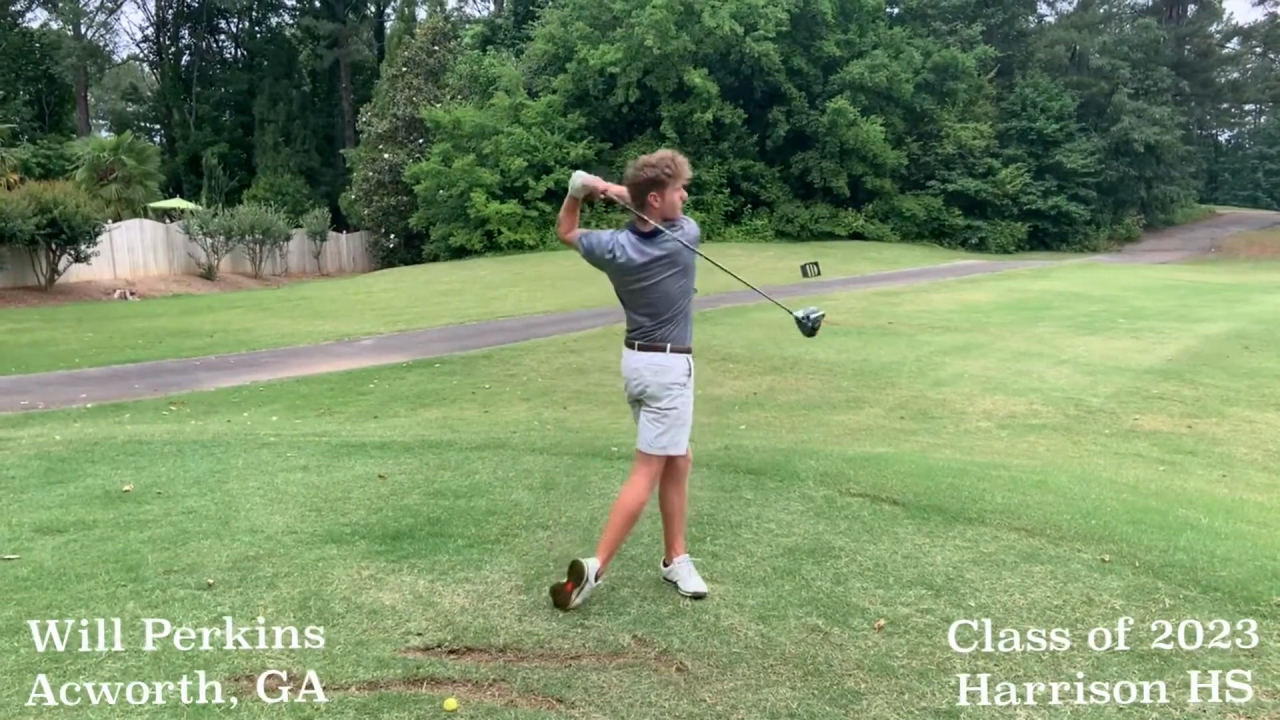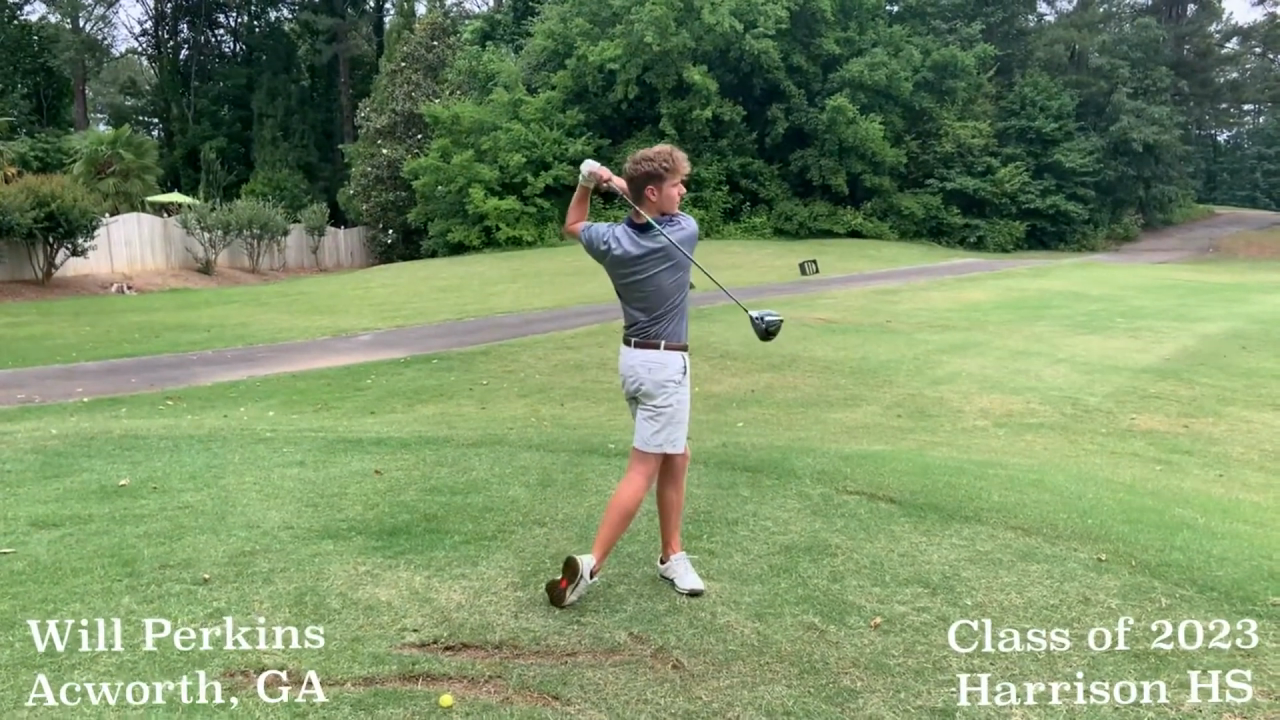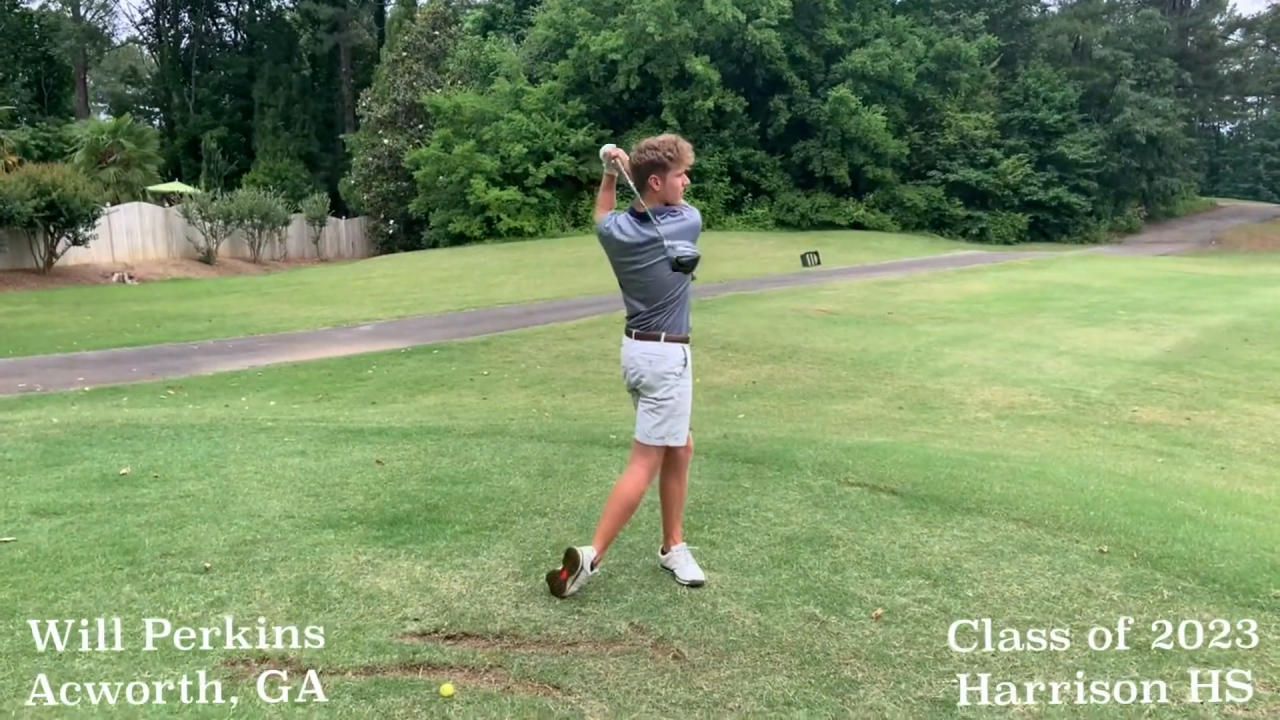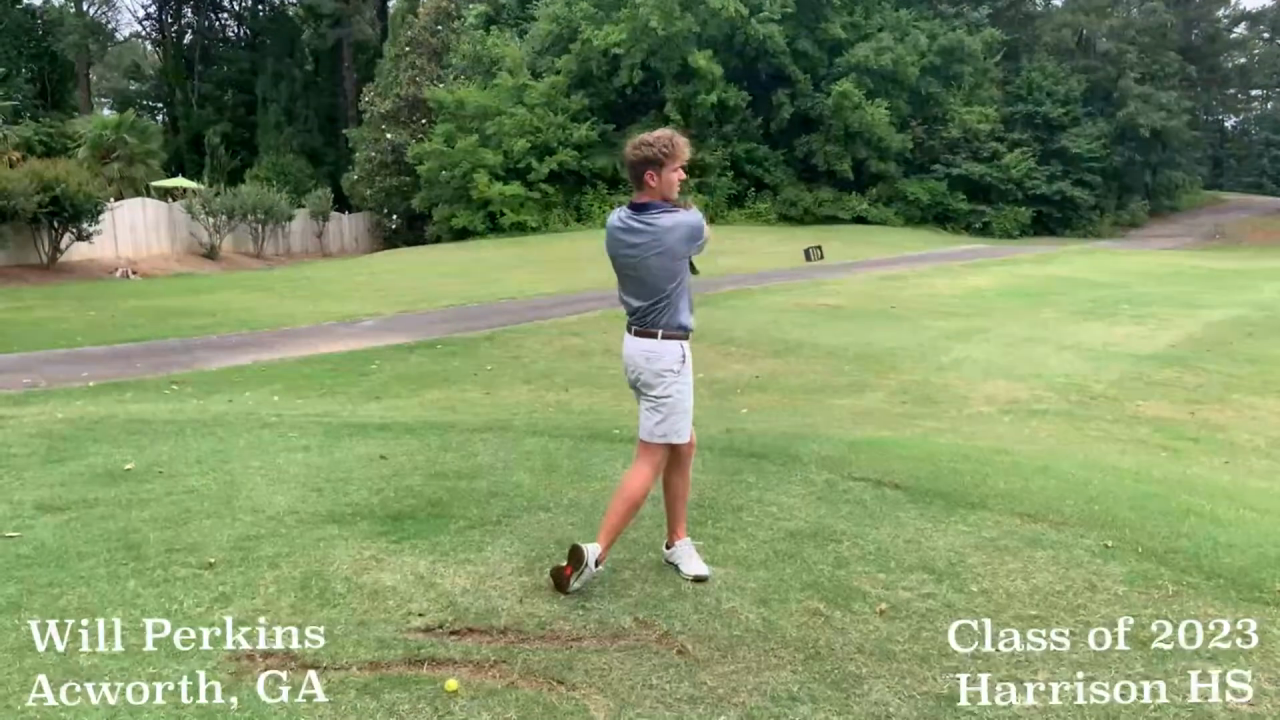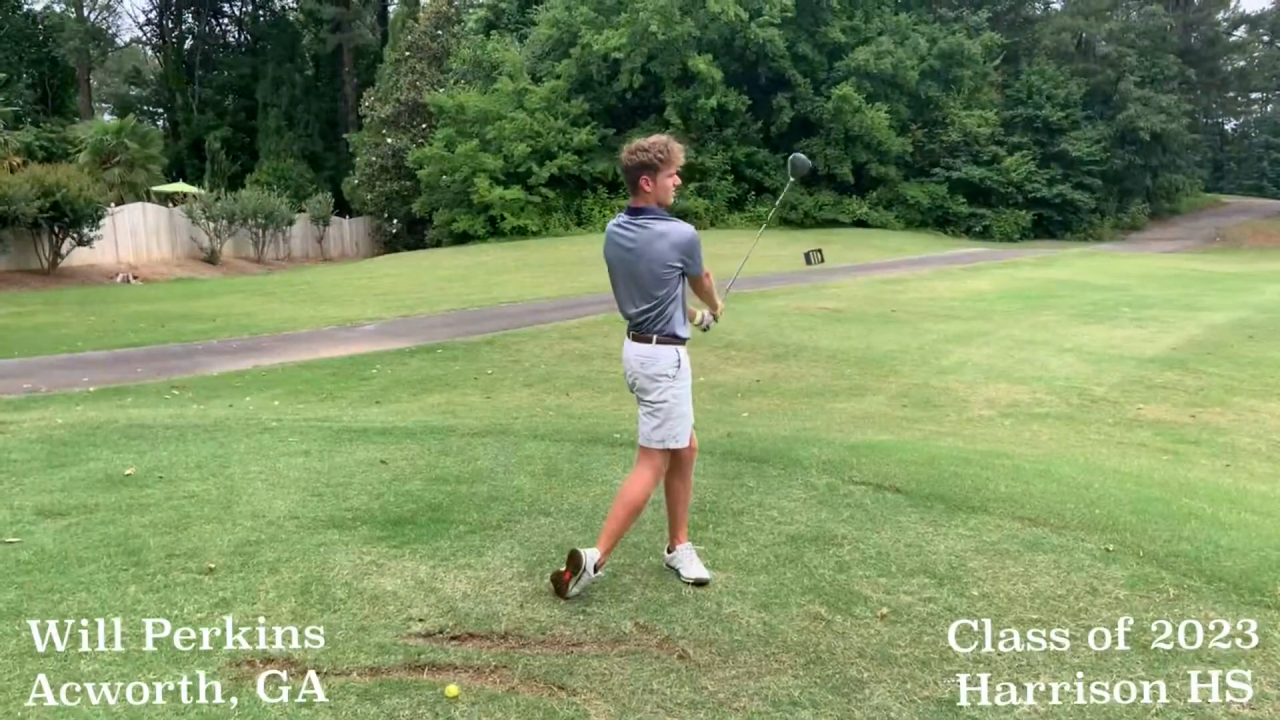
dt=0.5s
person 1, frame 1
left shoulder: (612, 248)
right shoulder: (685, 235)
left elbow: (566, 232)
right elbow: (655, 207)
left wrist: (577, 191)
right wrist: (610, 189)
left hip: (636, 361)
right hip: (668, 366)
left knee: (678, 462)
right knee: (647, 472)
left ankle: (676, 558)
right ankle: (594, 567)
person 1, frame 2
left shoulder: (609, 241)
right shoulder: (684, 233)
left elbow: (573, 225)
right elbow: (670, 215)
left wrist: (586, 183)
right wrist: (618, 183)
left hip: (633, 357)
right hip: (664, 363)
left knee: (676, 458)
right knee: (643, 470)
left ankle: (672, 555)
right ankle: (589, 565)
person 1, frame 3
left shoulder: (614, 230)
right shoulder: (687, 224)
right elbow: (677, 207)
left wrist: (610, 170)
right wrist: (632, 165)
left hip: (636, 348)
right hip: (666, 355)
left knee: (679, 449)
right knee: (645, 463)
left ankle: (673, 546)
right ankle: (590, 556)
person 1, frame 4
left shoulder: (615, 224)
right shoulder: (684, 225)
left hip: (637, 344)
right hip: (665, 351)
left knee: (683, 445)
right knee: (650, 460)
left ankle: (677, 541)
right ankle: (594, 553)
person 1, frame 5
left shoulder: (614, 232)
right shoulder: (680, 236)
right elbow: (703, 284)
right wrist: (714, 309)
left hip: (639, 349)
right hip: (662, 357)
left knee: (684, 449)
right knee: (651, 465)
left ankle: (678, 545)
right ankle: (593, 559)
